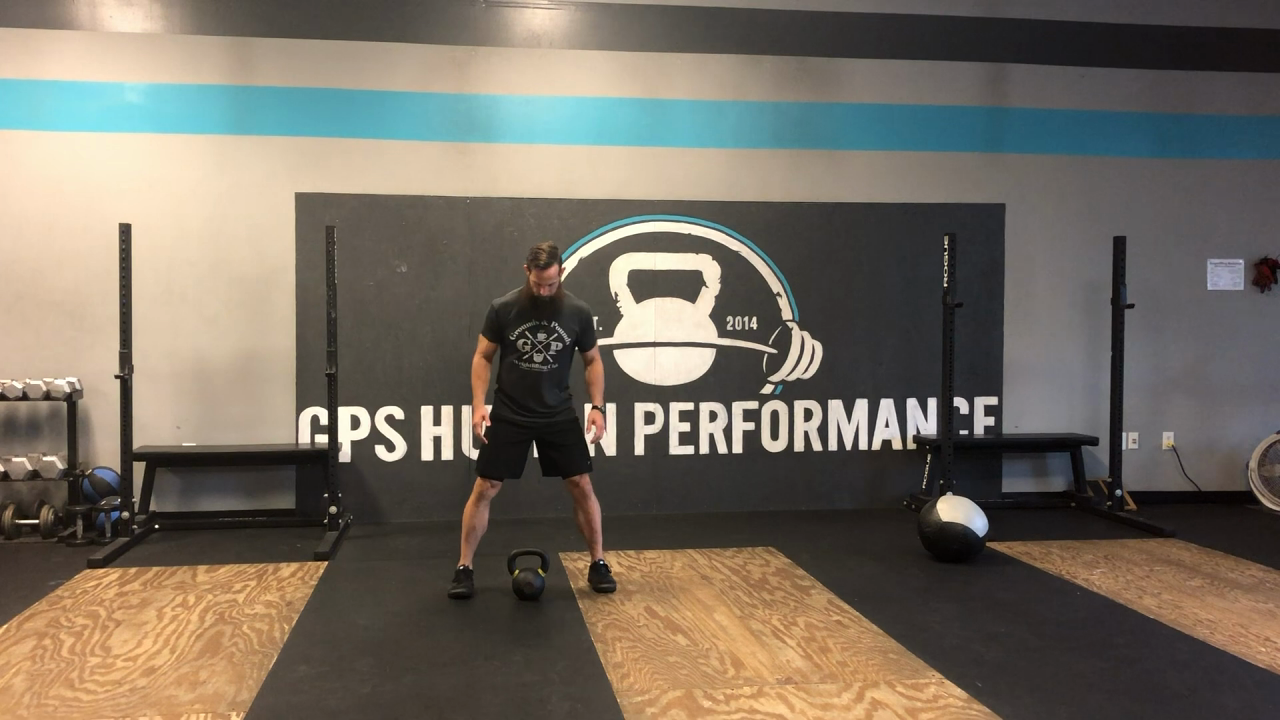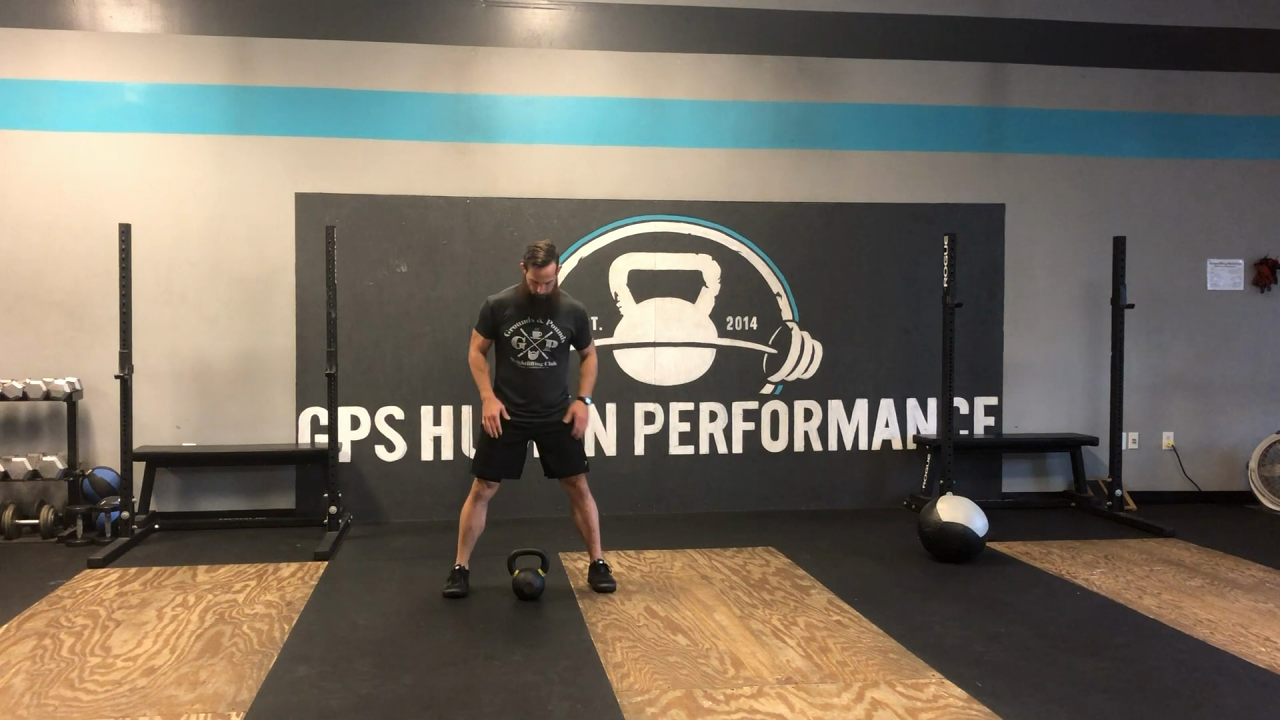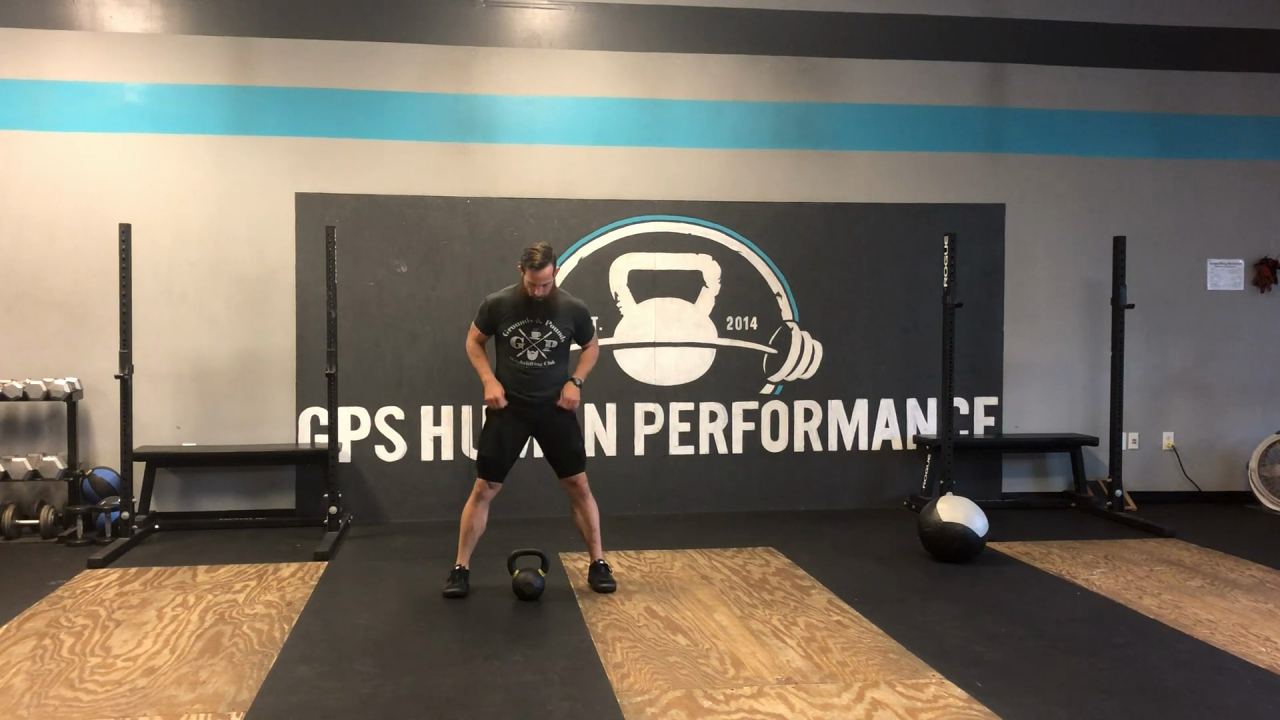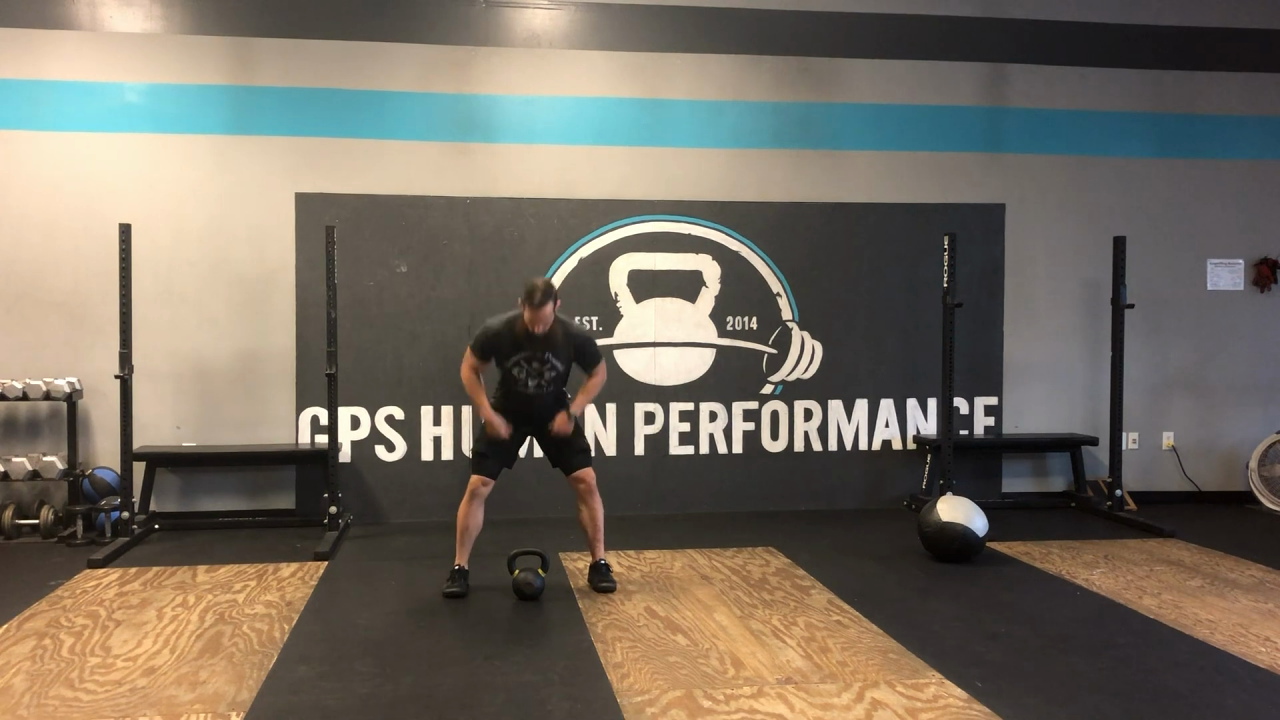
dt=0.3s
person 1, frame 1
left shoulder: (578, 312)
right shoulder: (503, 309)
left elbow: (592, 360)
right elbow: (482, 357)
left wrist: (597, 405)
right wrist: (478, 405)
left hip: (559, 414)
right hip: (509, 415)
left knee: (582, 486)
right knee: (485, 489)
left ankle: (598, 564)
right ankle: (464, 568)
person 1, frame 2
left shoulder: (573, 310)
right shoulder: (497, 305)
left elbow: (588, 355)
right elbow: (477, 351)
left wrist: (583, 398)
right wrist: (489, 398)
left hip: (557, 416)
right hip: (507, 415)
left knee: (578, 487)
right knee: (482, 490)
left ankle: (597, 564)
right ankle: (460, 568)
person 1, frame 3
left shoulder: (573, 309)
right shoulder: (497, 304)
left elbow: (591, 346)
right elbow: (474, 341)
left wrist: (576, 381)
right wrist: (489, 380)
left hip: (556, 409)
right hip: (507, 409)
left knee: (578, 486)
right knee: (484, 489)
left ankle: (598, 564)
right ankle: (460, 569)
person 1, frame 4
left shoulder: (576, 335)
right shoulder: (495, 331)
left elbow: (599, 374)
right elbow: (468, 369)
left wrist: (572, 413)
right wrist: (488, 415)
left hip: (554, 412)
right hip: (507, 413)
left knee: (586, 480)
right knee: (478, 486)
left ankle: (599, 564)
right ankle: (459, 568)
